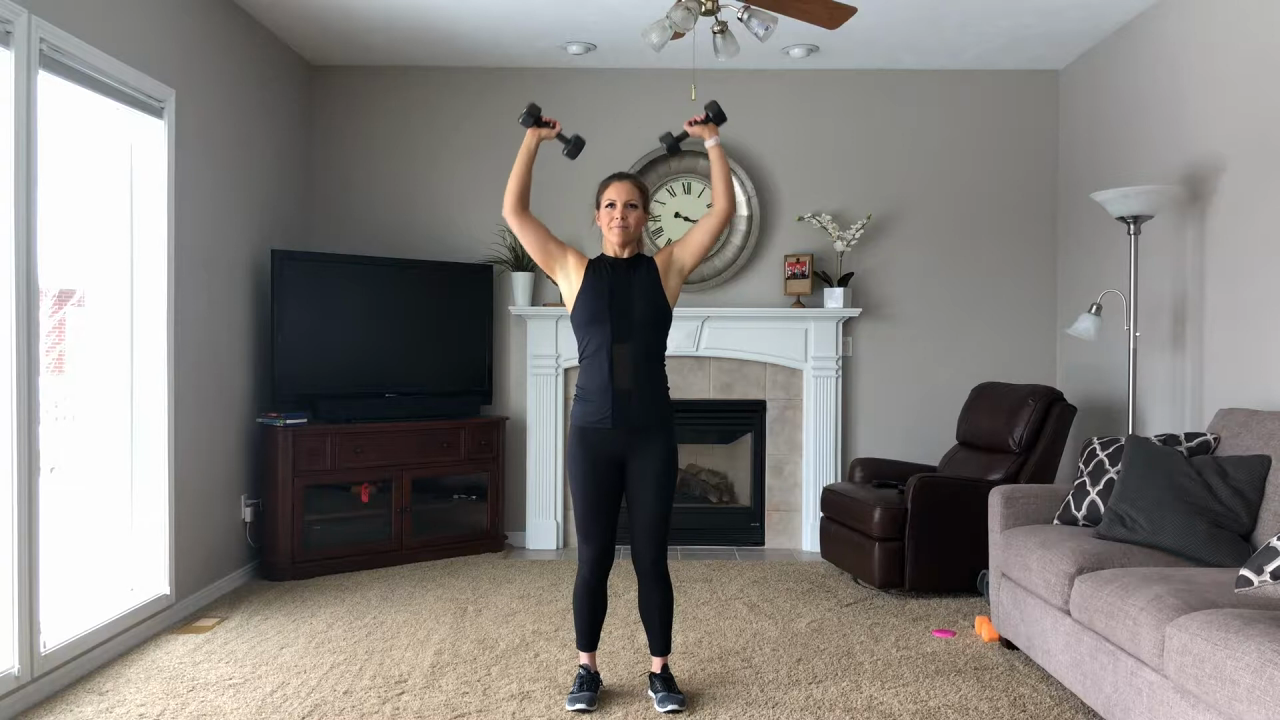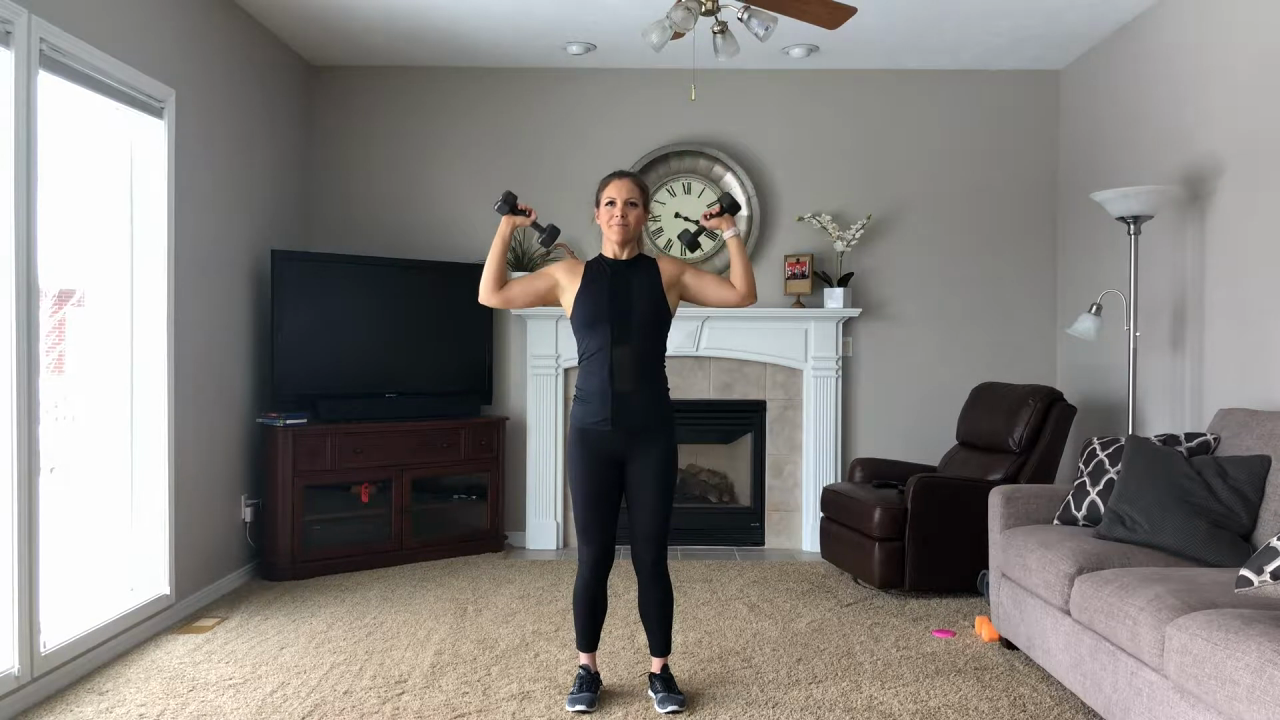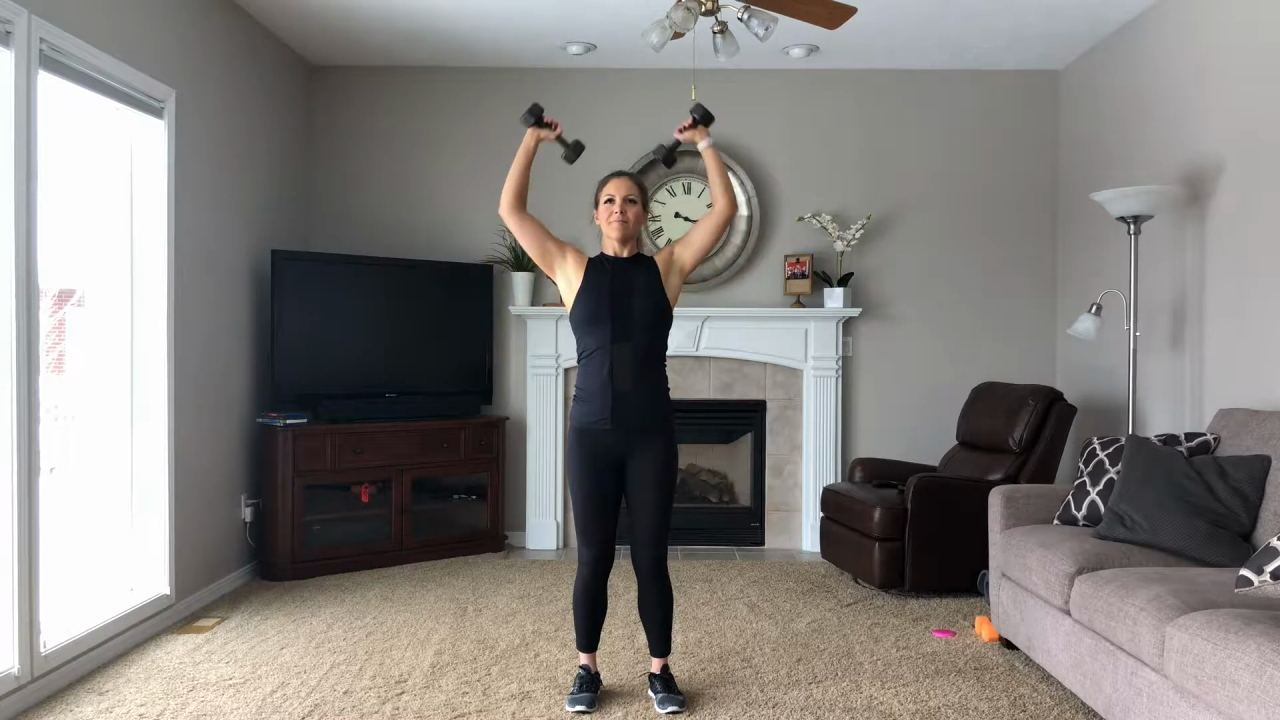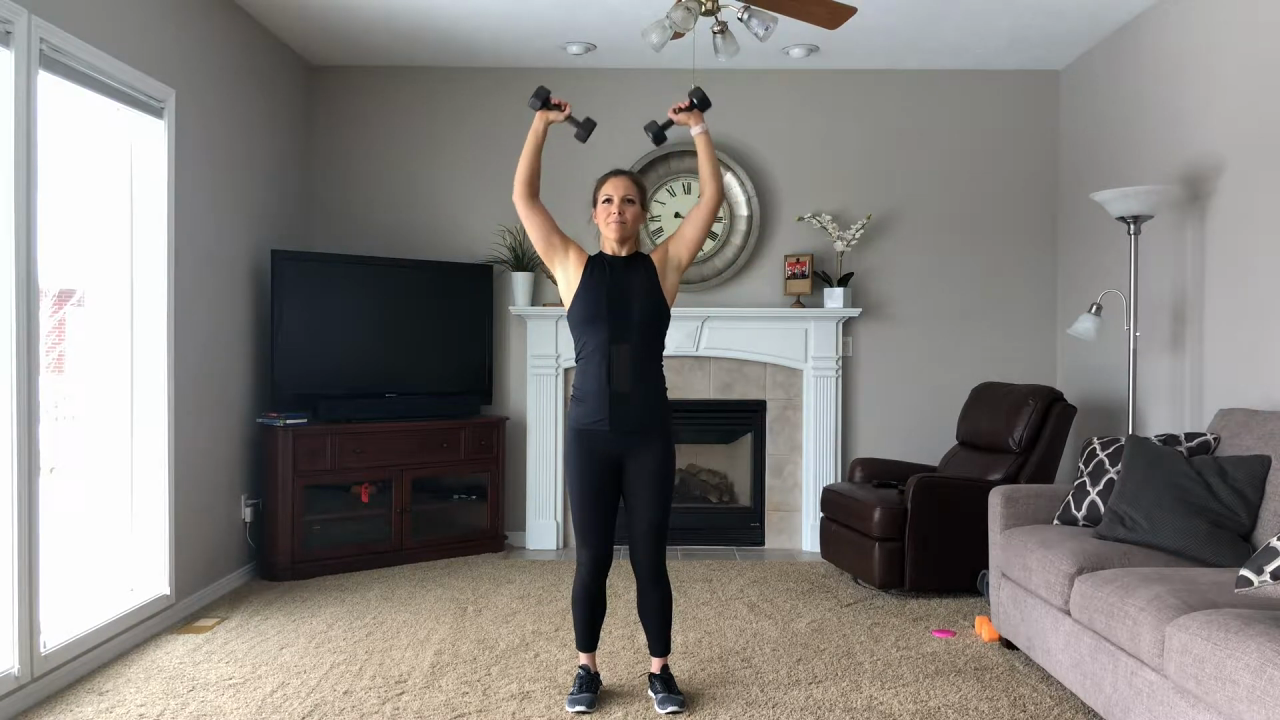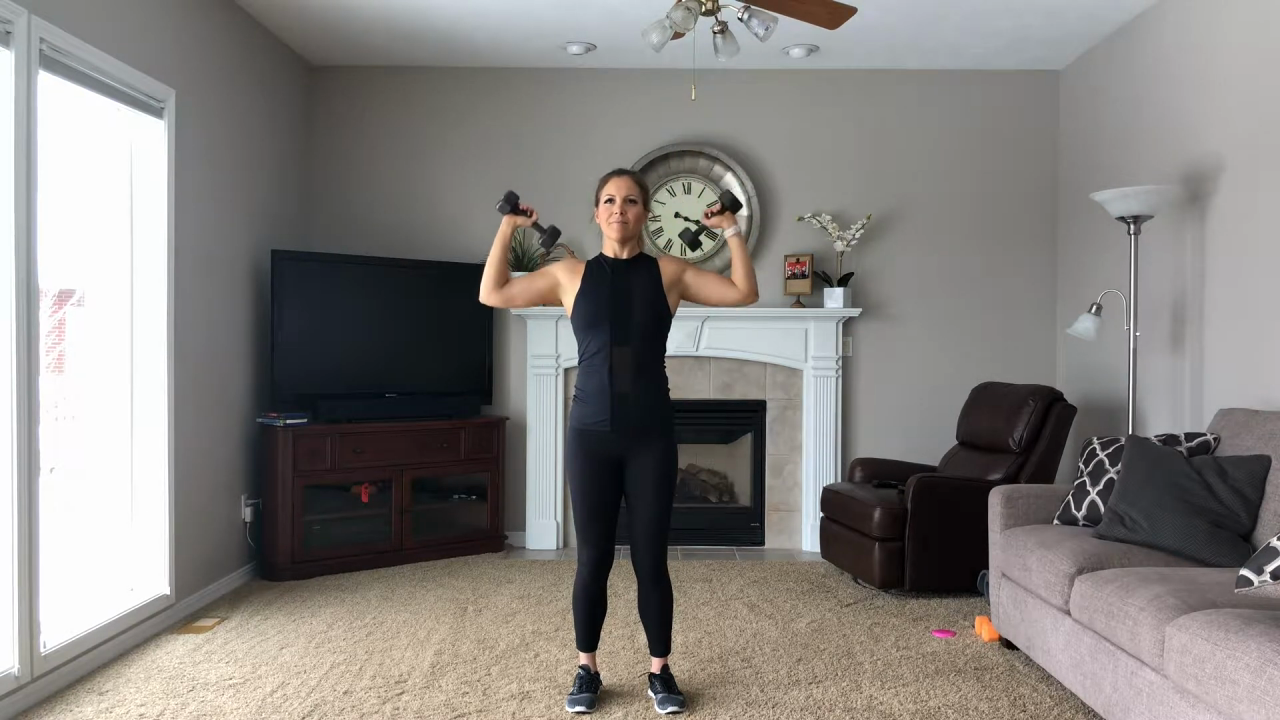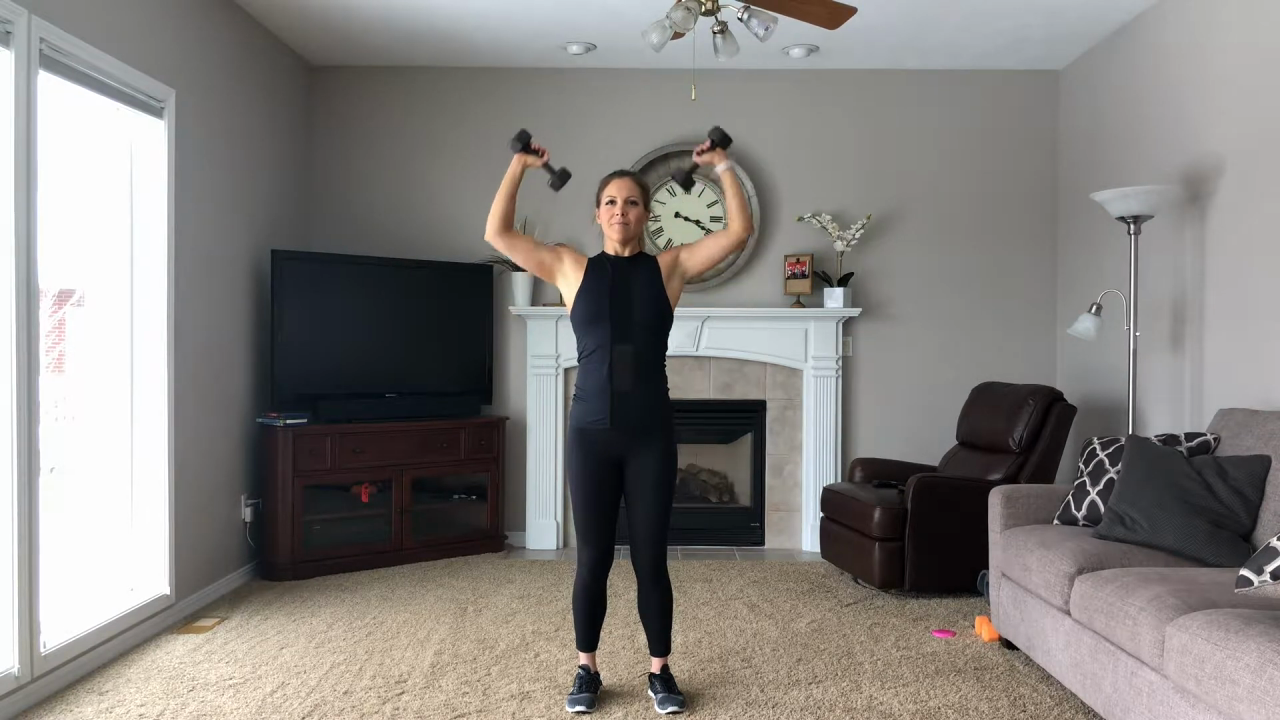
dt=0.7s
person 1, frame 1
left shoulder: (665, 267)
right shoulder: (574, 270)
left elbow: (723, 210)
right elbow: (513, 211)
left wrist: (711, 143)
right wrist: (532, 141)
left hip: (651, 435)
right hip: (592, 434)
left knee: (651, 558)
right knee: (593, 558)
left ankle: (660, 670)
right ankle: (586, 669)
person 1, frame 2
left shoulder: (668, 272)
right shoulder: (570, 274)
left elbow: (743, 293)
right elbow: (491, 294)
left wrist: (729, 230)
right wrist: (506, 228)
left hip: (651, 433)
right hip: (592, 433)
left knee: (651, 558)
right knee: (593, 558)
left ankle: (660, 670)
right ankle: (587, 670)
person 1, frame 3
left shoulder: (666, 267)
right shoulder: (572, 268)
left elbow: (723, 208)
right elbow: (511, 209)
left wrist: (702, 145)
right wrist: (533, 140)
left hip: (651, 433)
right hip: (591, 432)
left knee: (650, 558)
right knee: (593, 558)
left ankle: (660, 670)
right ankle: (587, 669)
person 1, frame 4
left shoulder: (662, 266)
right shoulder: (572, 266)
left elbow: (711, 197)
right elbow: (523, 196)
left wrist: (697, 129)
right wrist: (541, 123)
left hip: (648, 435)
right hip: (589, 433)
left knee: (649, 559)
right knee: (591, 559)
left ankle: (659, 670)
right ankle: (587, 669)
person 1, frame 5
left shoulder: (668, 271)
right shoulder: (571, 273)
left elbow: (745, 292)
right elbow: (491, 294)
left wrist: (730, 230)
right wrist: (507, 228)
left hip: (651, 435)
right hip: (591, 433)
left knee: (651, 559)
right knee: (593, 559)
left ankle: (660, 670)
right ankle: (587, 670)
person 1, frame 6
left shoulder: (668, 266)
right shoulder: (572, 267)
left elbow: (740, 231)
right elbow: (495, 234)
left wrist: (723, 167)
right wrist: (518, 168)
left hip: (650, 435)
right hip: (591, 433)
left knee: (651, 559)
right knee: (592, 558)
left ankle: (660, 671)
right ankle: (587, 670)
